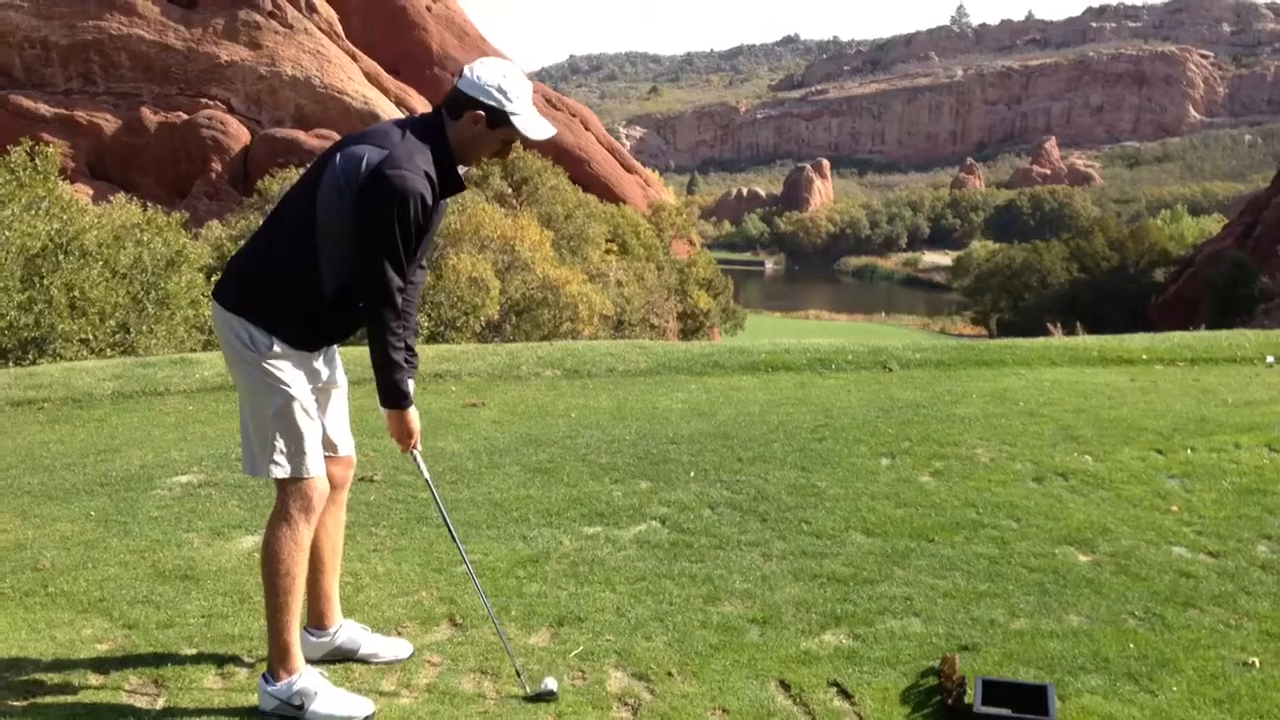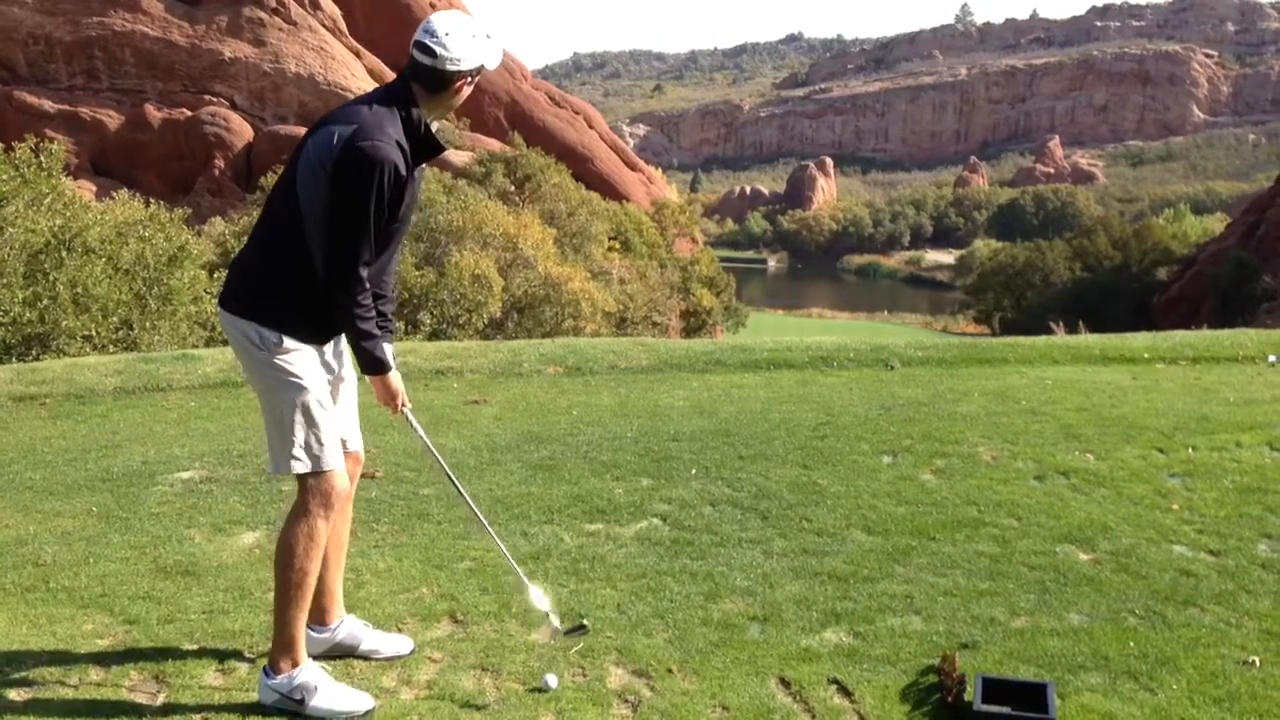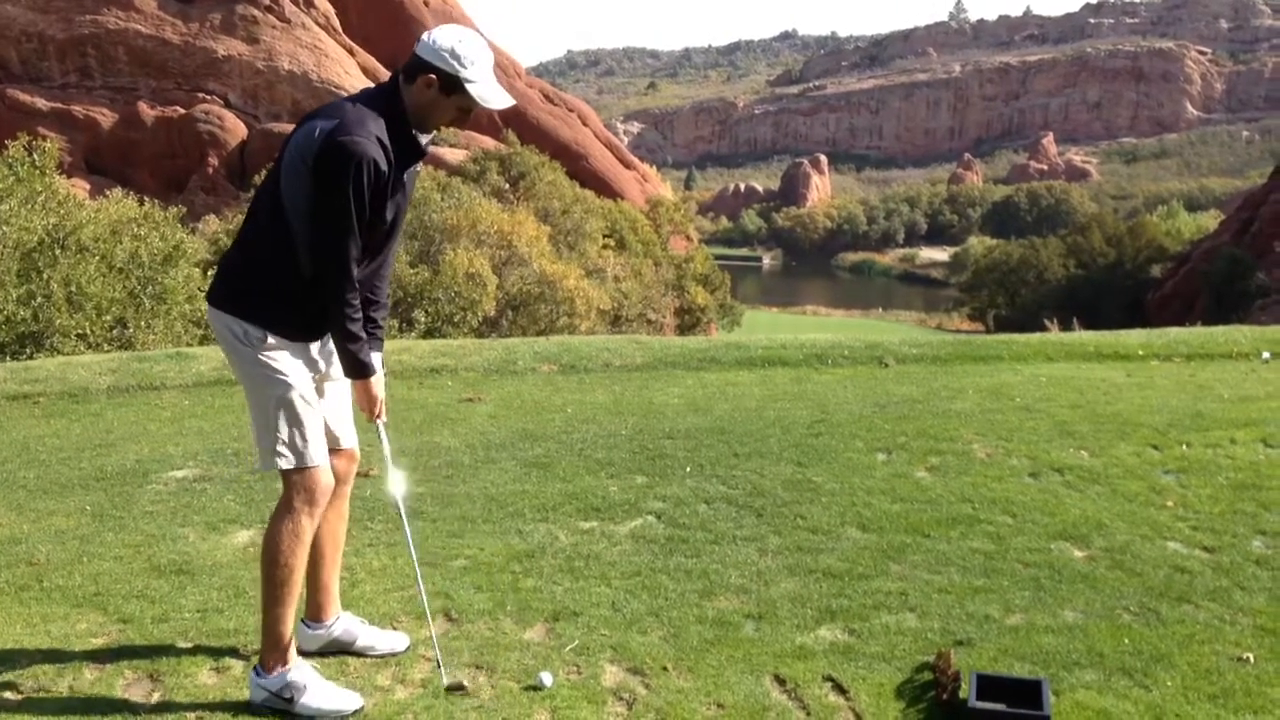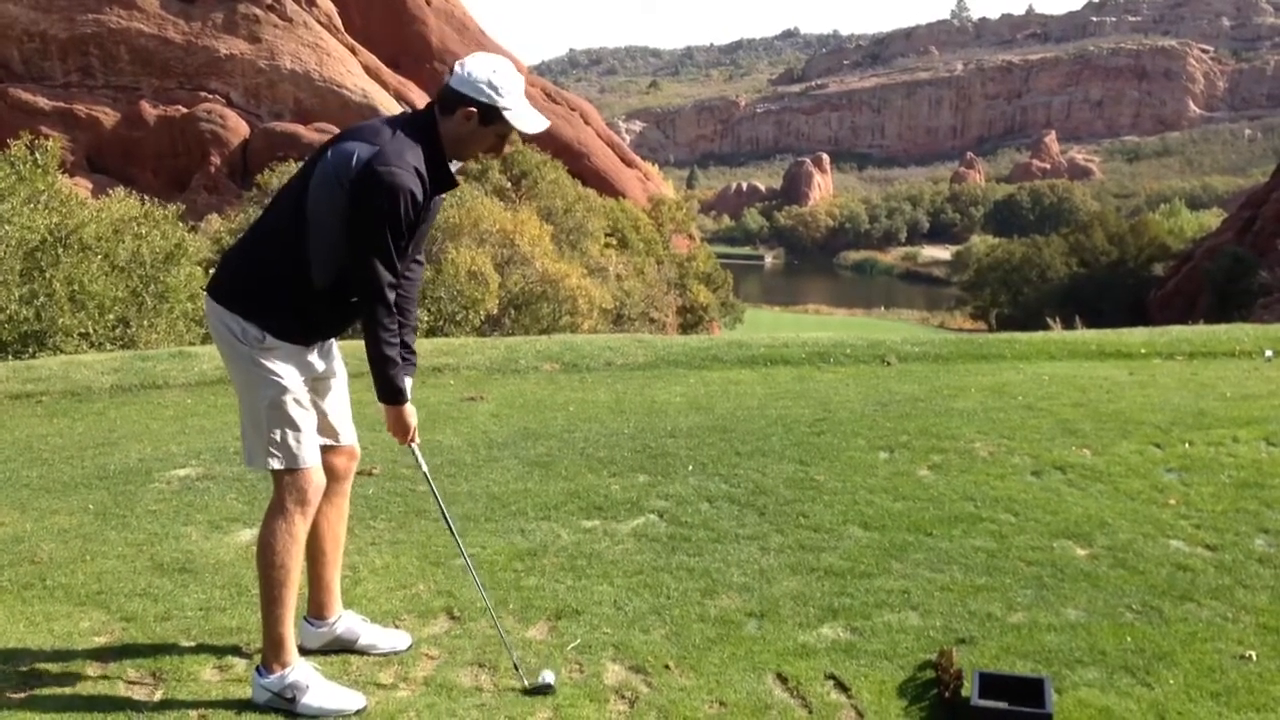
dt=1s
person 1, frame 1
left shoulder: (423, 159)
right shoulder: (400, 176)
left elbow: (405, 279)
right elbow: (383, 294)
left wrist: (405, 381)
right wrist: (397, 399)
left hip: (307, 323)
right hip: (265, 324)
left knee: (336, 470)
right knee: (304, 491)
left ankle: (325, 627)
person 1, frame 2
left shoulder: (395, 130)
right shoulder: (373, 146)
left elbow: (371, 259)
right elbow: (345, 271)
left wrist: (382, 346)
right wrist: (378, 363)
left hip: (315, 319)
right hip: (275, 321)
left knee: (345, 468)
right knee: (325, 487)
left ankle: (327, 624)
person 1, frame 3
left shoulder: (396, 140)
right shoulder: (354, 143)
left elbow: (371, 261)
right elbow: (335, 269)
left wrist: (370, 353)
right wrist: (359, 369)
left hip: (307, 319)
right hip: (263, 319)
left knee: (340, 464)
right knee: (309, 483)
left ankle: (322, 619)
person 1, frame 4
left shoulder: (421, 160)
right shoulder: (390, 172)
left elbow: (402, 276)
right elbow: (375, 292)
left wrist: (402, 377)
right wrist: (394, 397)
left hip: (305, 318)
right hip: (259, 319)
left knee: (339, 461)
right knee: (300, 484)
left ankle: (325, 618)
